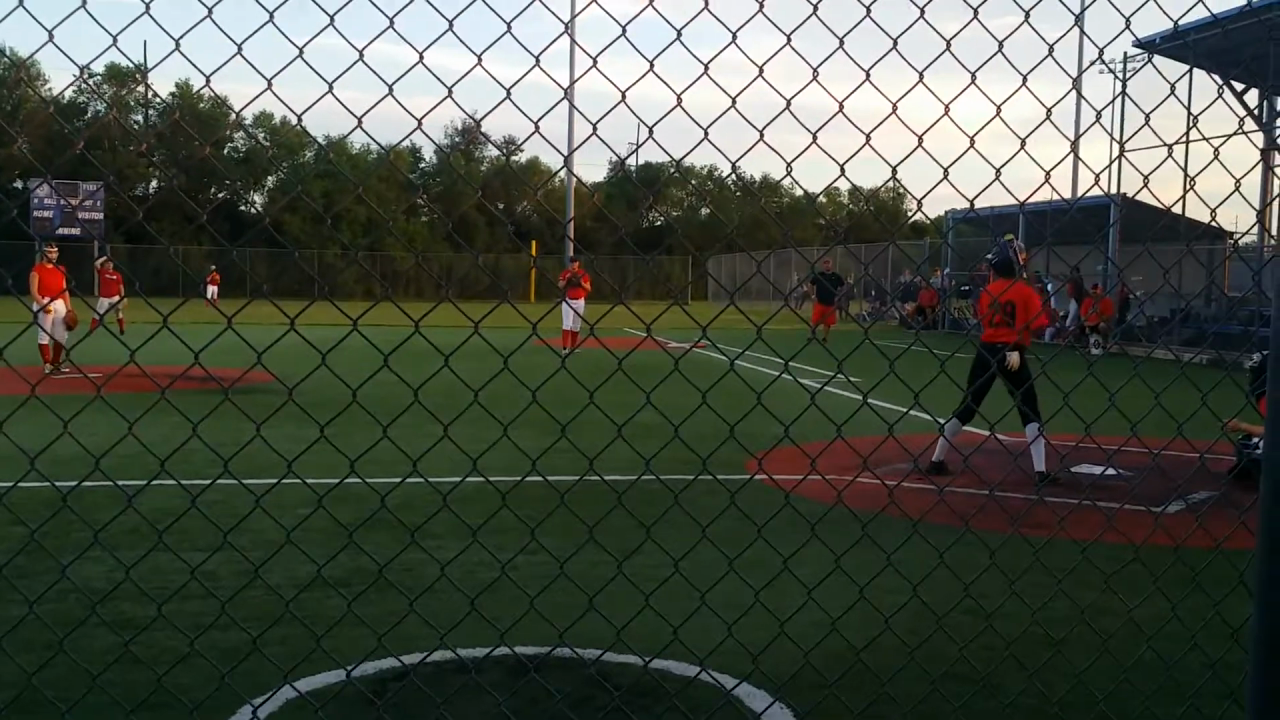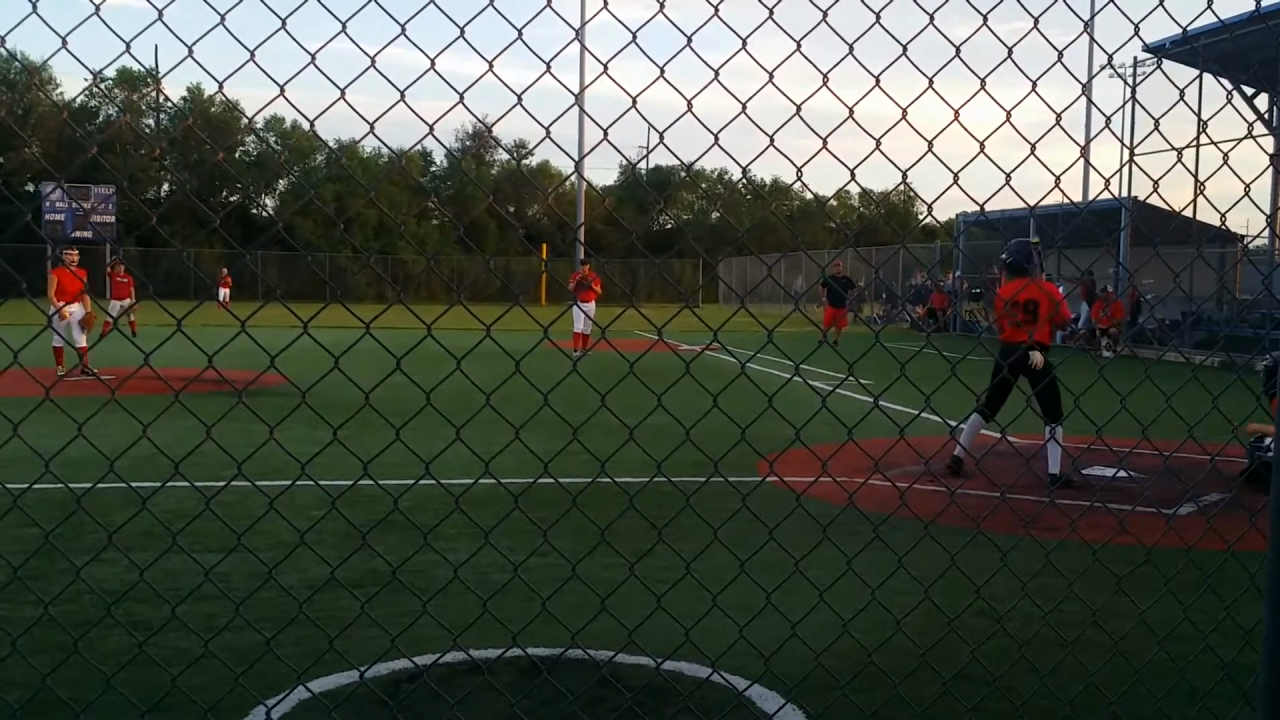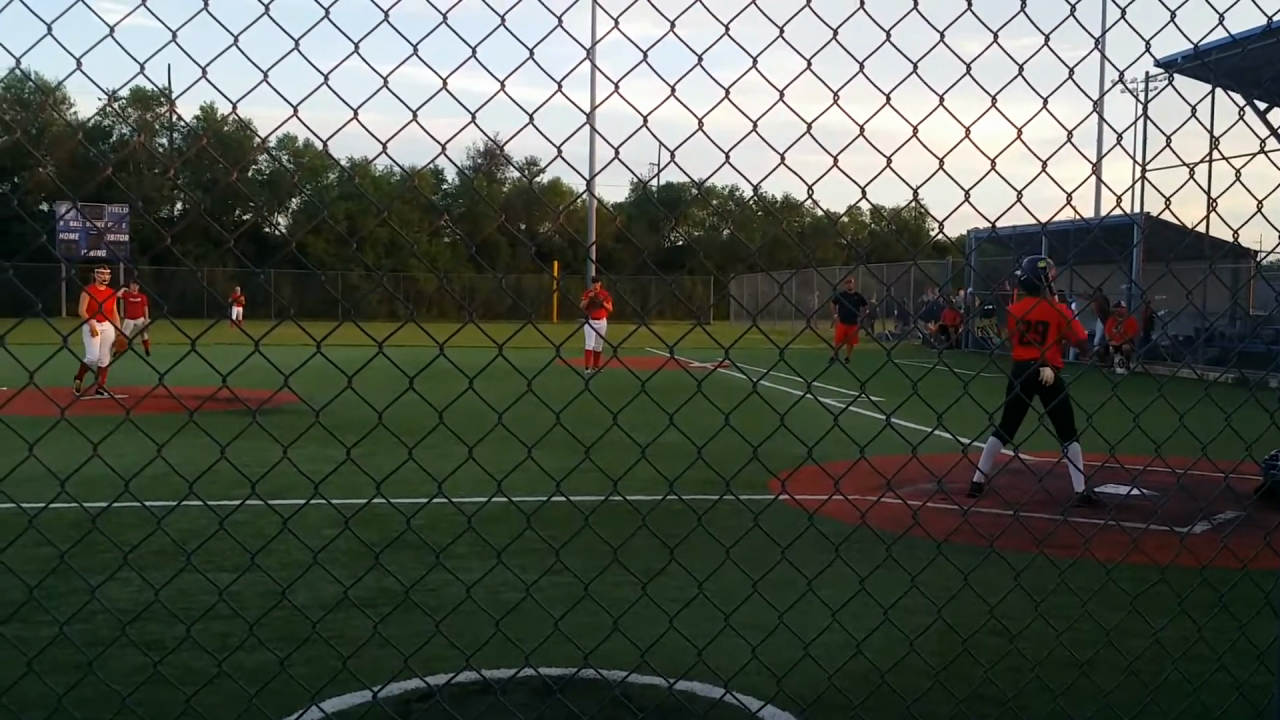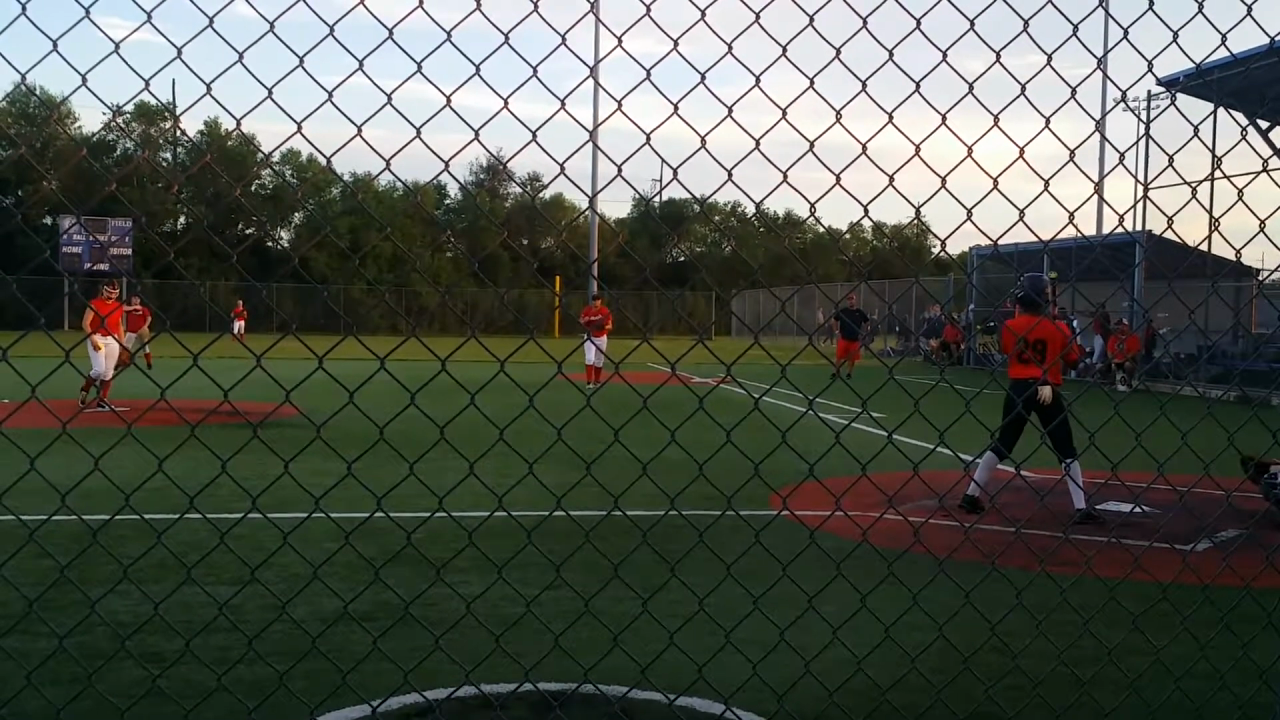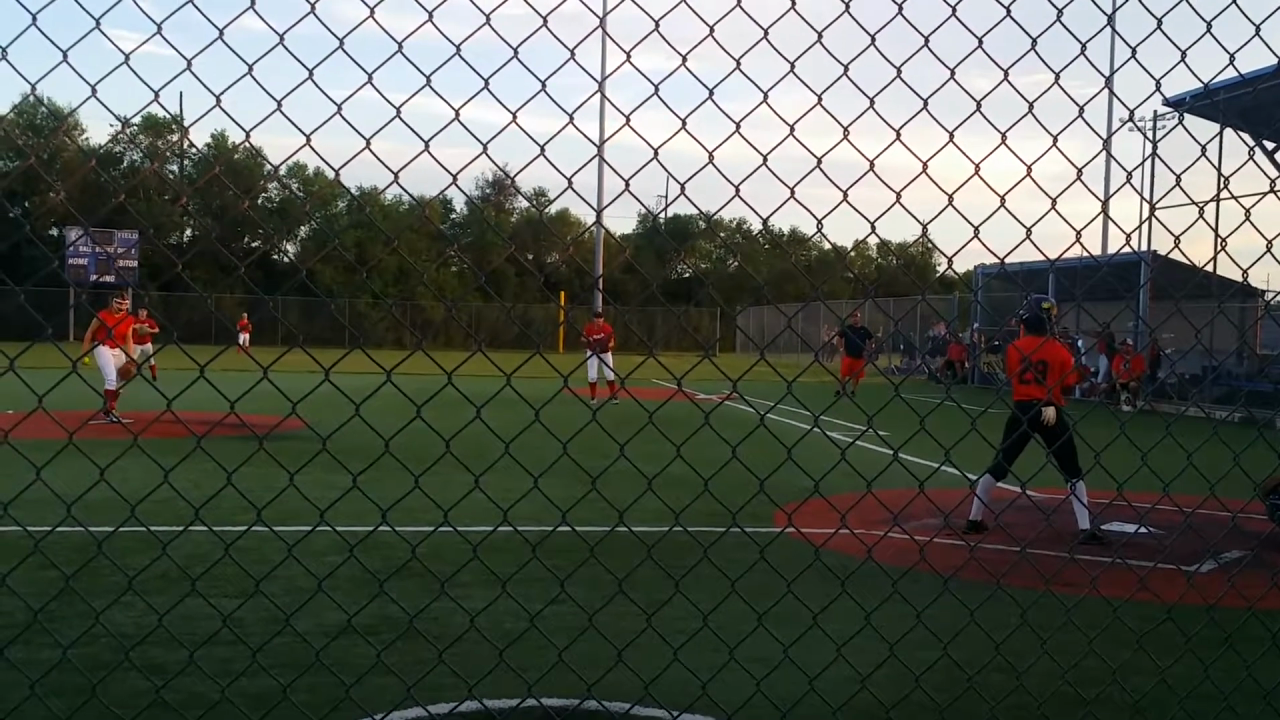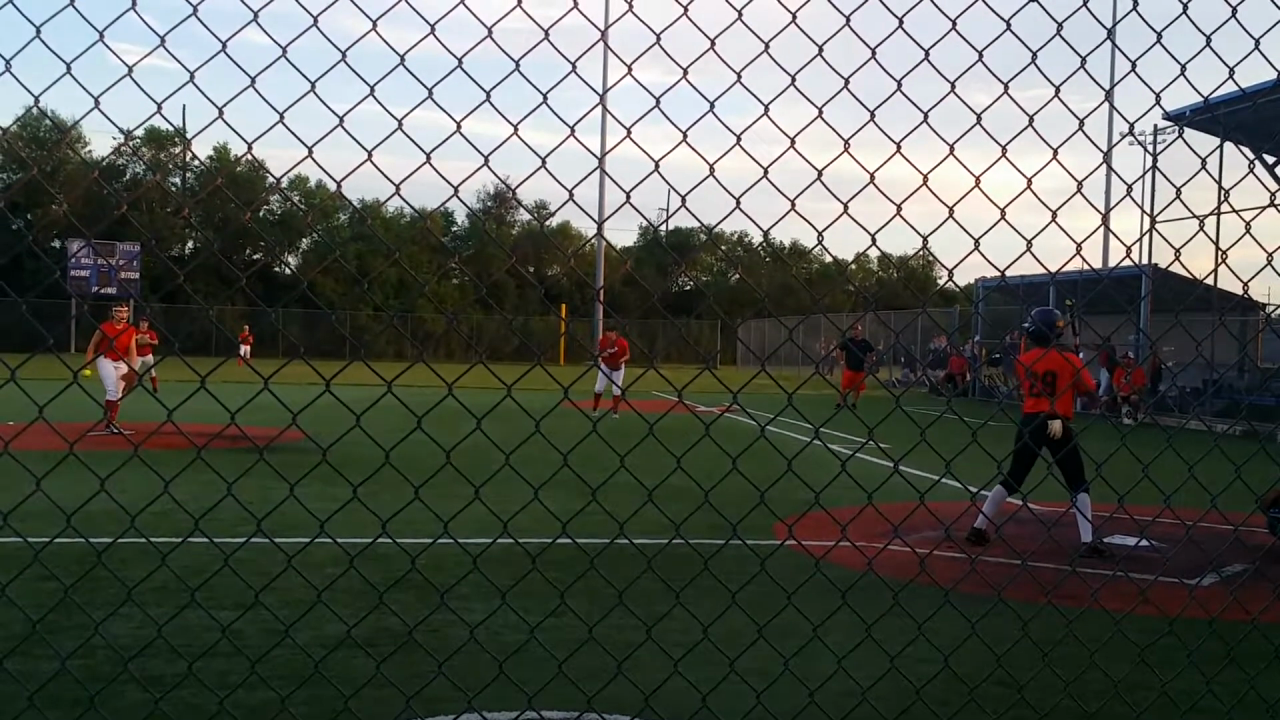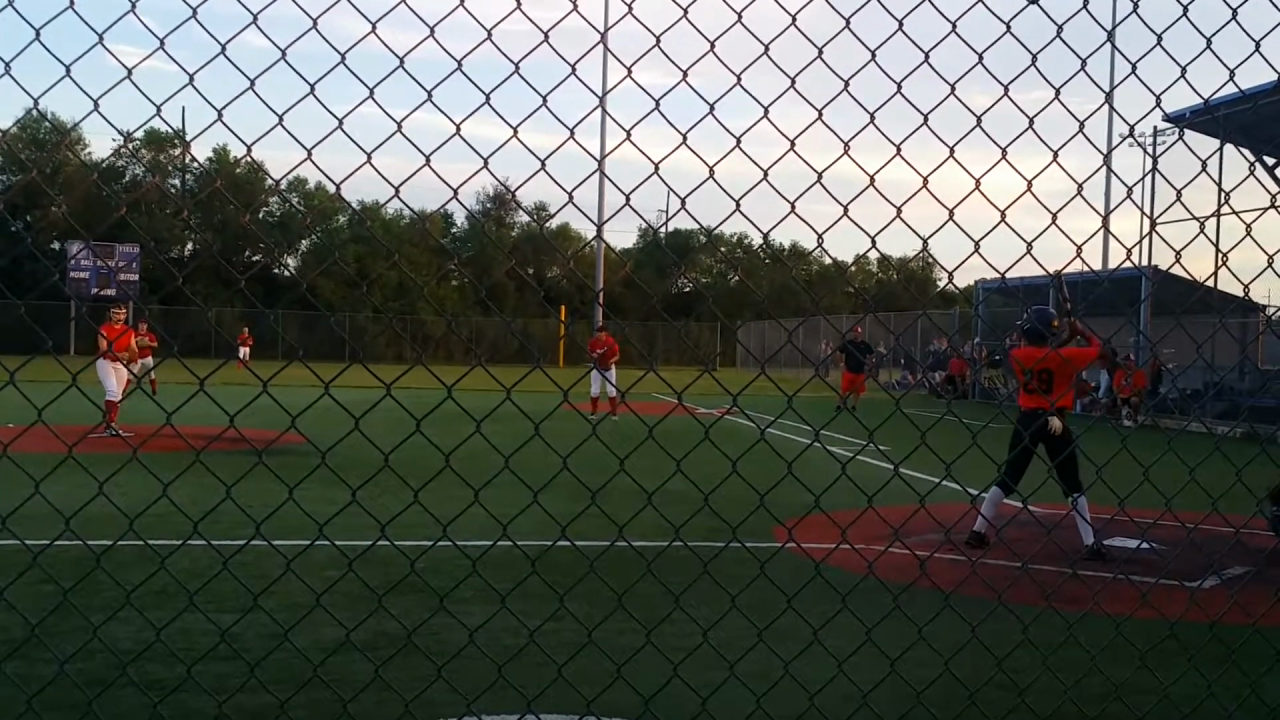
dt=0.7s
person 1, frame 1
left shoulder: (985, 292)
right shoulder: (1027, 293)
right elbow: (1036, 327)
left hip: (986, 352)
right hip: (1012, 355)
left knee: (966, 408)
right knee: (1031, 412)
left ankle: (937, 460)
right ankle: (1041, 471)
person 1, frame 2
left shoulder: (1002, 293)
right shoulder: (1048, 290)
left elbow: (1001, 326)
right elbow: (1062, 322)
left hip: (1008, 353)
right hip: (1036, 354)
left knee: (986, 407)
right knee: (1053, 415)
left ankle: (957, 457)
right ankle: (1054, 474)
person 1, frame 3
left shoulder: (1015, 310)
right shoulder: (1058, 310)
right elbow: (1082, 343)
left hip: (1020, 371)
right hip: (1048, 373)
left knee: (1004, 428)
right knee: (1068, 433)
left ankle: (977, 481)
right ankle: (1081, 491)
person 1, frame 4
left shoulder: (1010, 327)
right shoulder: (1058, 329)
right elbow: (1073, 361)
left hip: (1018, 389)
right hip: (1047, 391)
left knee: (1001, 445)
right knee: (1067, 451)
left ankle: (971, 495)
right ankle: (1082, 509)
person 1, frame 5
left shoulder: (1014, 348)
right shoulder: (1060, 350)
right elbow: (1067, 385)
left hip: (1022, 411)
right hip: (1050, 413)
left knee: (998, 466)
right knee: (1073, 472)
left ankle: (974, 520)
right ankle: (1086, 529)
person 1, frame 6
left shoulder: (1023, 361)
right shoulder: (1070, 360)
right elbow: (1091, 393)
left hip: (1029, 424)
right hip: (1058, 425)
left knee: (1011, 479)
right knee: (1078, 485)
left ankle: (978, 529)
right ankle: (1088, 542)
person 1, frame 7
left shoulder: (1017, 356)
right shoulder: (1063, 356)
right elbow: (1099, 350)
left wrist: (1066, 334)
right wrist: (1080, 331)
left hip: (1026, 420)
right hip: (1054, 421)
left knee: (1007, 479)
right knee: (1072, 485)
left ankle: (977, 532)
right ankle: (1091, 545)
